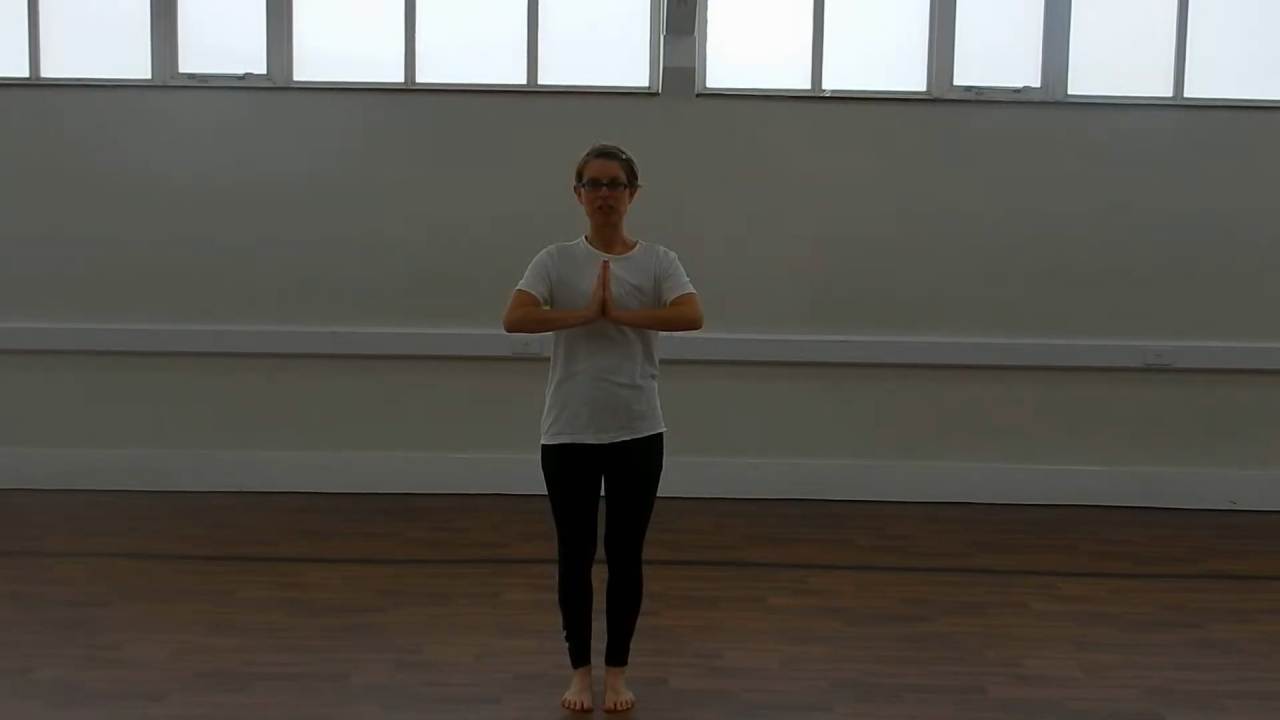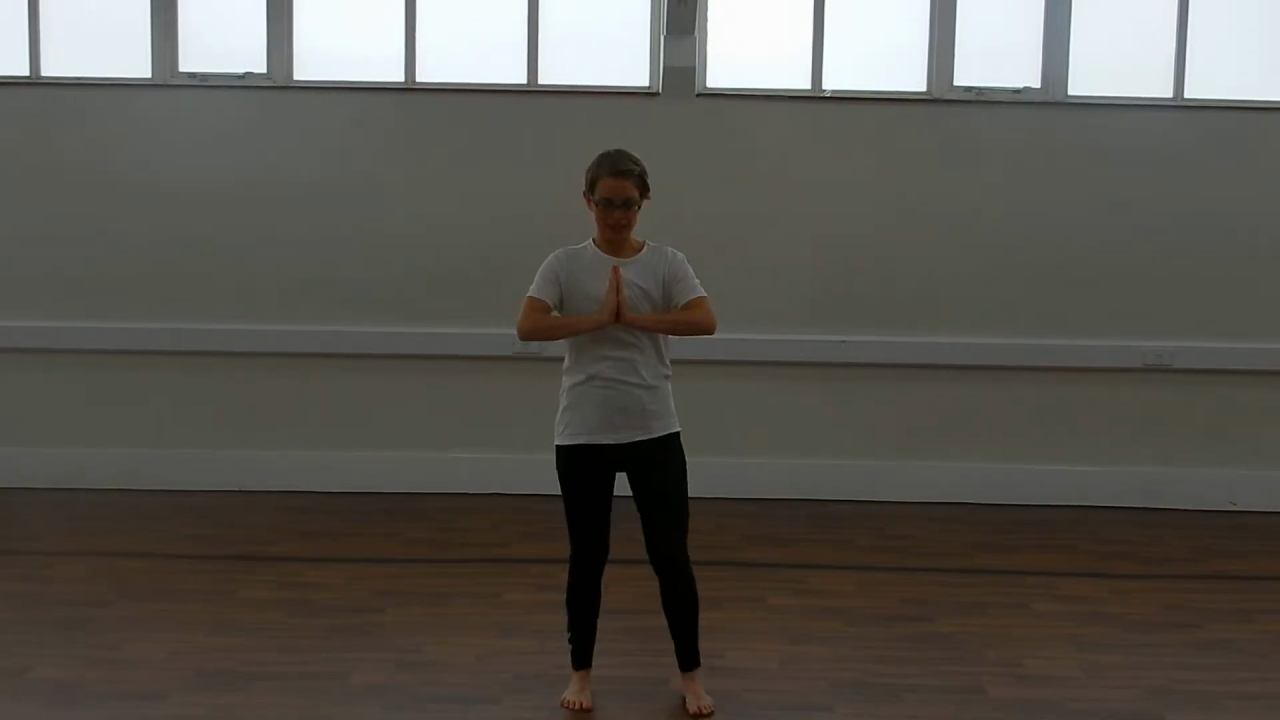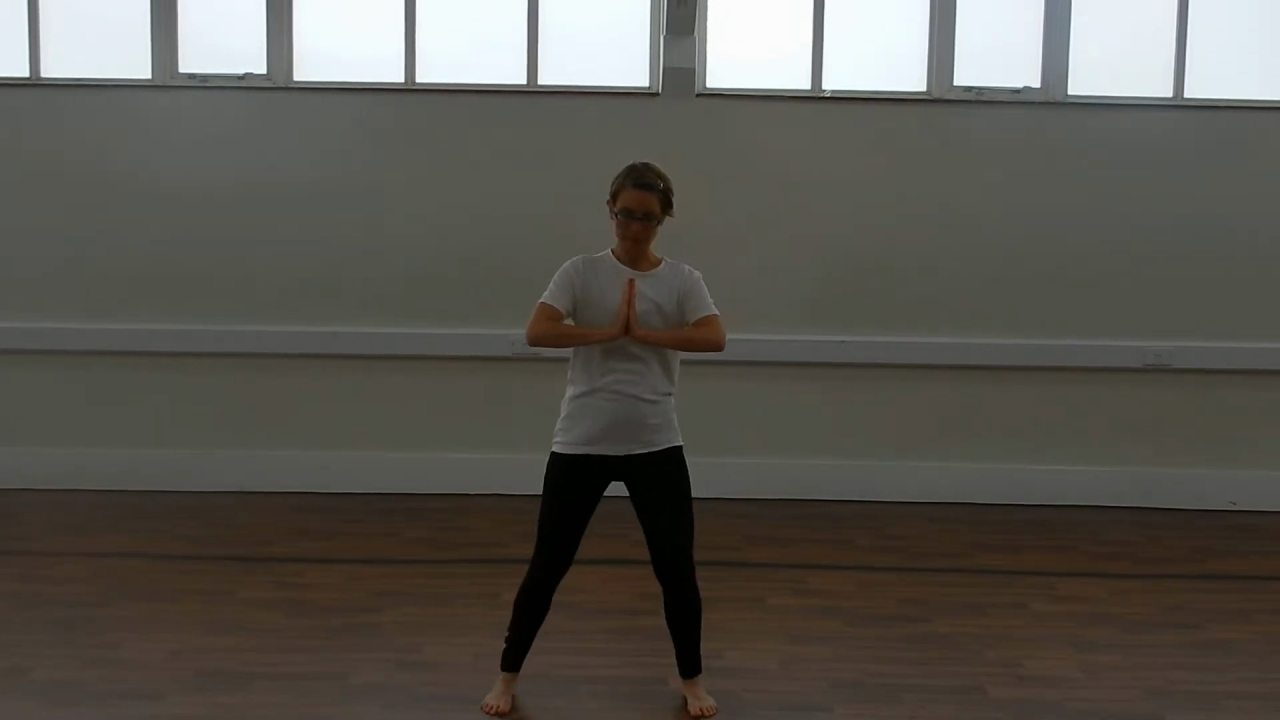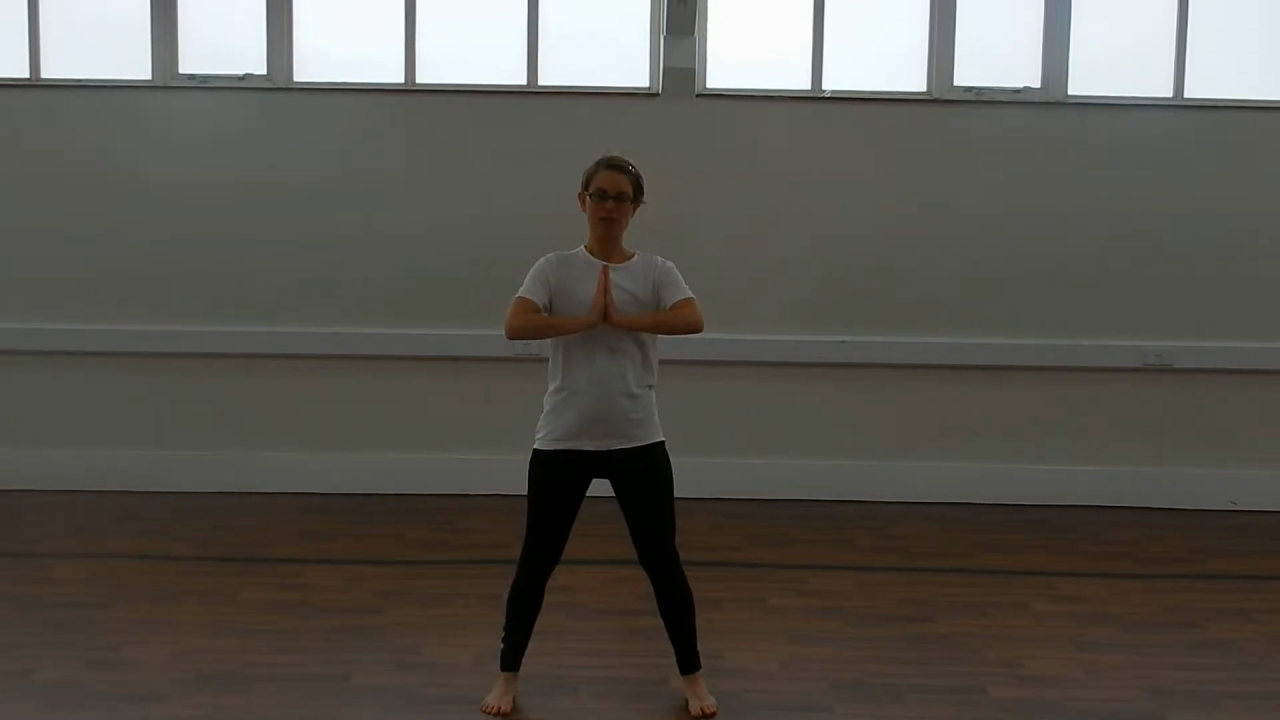
dt=0.7s
person 1, frame 1
left shoulder: (657, 261)
right shoulder: (556, 260)
left elbow: (692, 317)
right elbow: (514, 319)
left wrist: (619, 313)
right wrist: (585, 313)
left hip: (636, 433)
right hip: (569, 434)
left knee: (625, 556)
right knee: (575, 556)
left ankle: (616, 672)
right ankle: (580, 671)
person 1, frame 2
left shoulder: (666, 261)
right shoulder: (564, 264)
left elbow: (705, 320)
right elbow: (528, 327)
left wrist: (634, 317)
right wrist: (598, 318)
left hip: (653, 431)
right hip: (584, 434)
left knee: (671, 557)
right knee: (587, 558)
left ankle: (690, 674)
right ankle: (581, 670)
person 1, frame 3
left shoulder: (682, 279)
right shoulder: (580, 272)
left elbow: (714, 339)
right elbow: (536, 332)
left wrist: (643, 331)
right wrist: (607, 330)
left hip: (656, 446)
right hip: (582, 444)
left knee: (676, 567)
right knee: (548, 565)
right ankle: (507, 675)
person 1, frame 4
left shoulder: (656, 270)
right shoulder: (555, 268)
left elbow: (692, 320)
right elbow: (515, 326)
left wrist: (619, 316)
right wrist: (587, 318)
left hip: (637, 440)
right hip: (563, 440)
left knee: (663, 561)
right knee: (536, 561)
right ankle: (508, 675)
